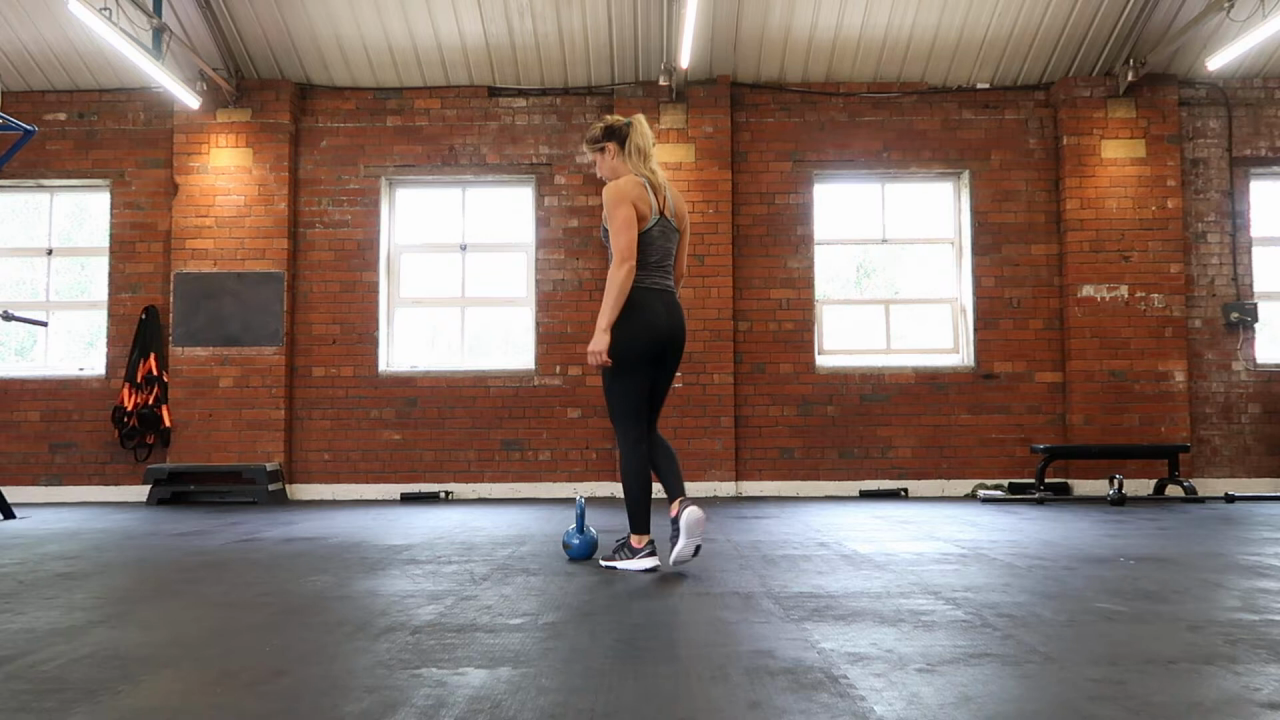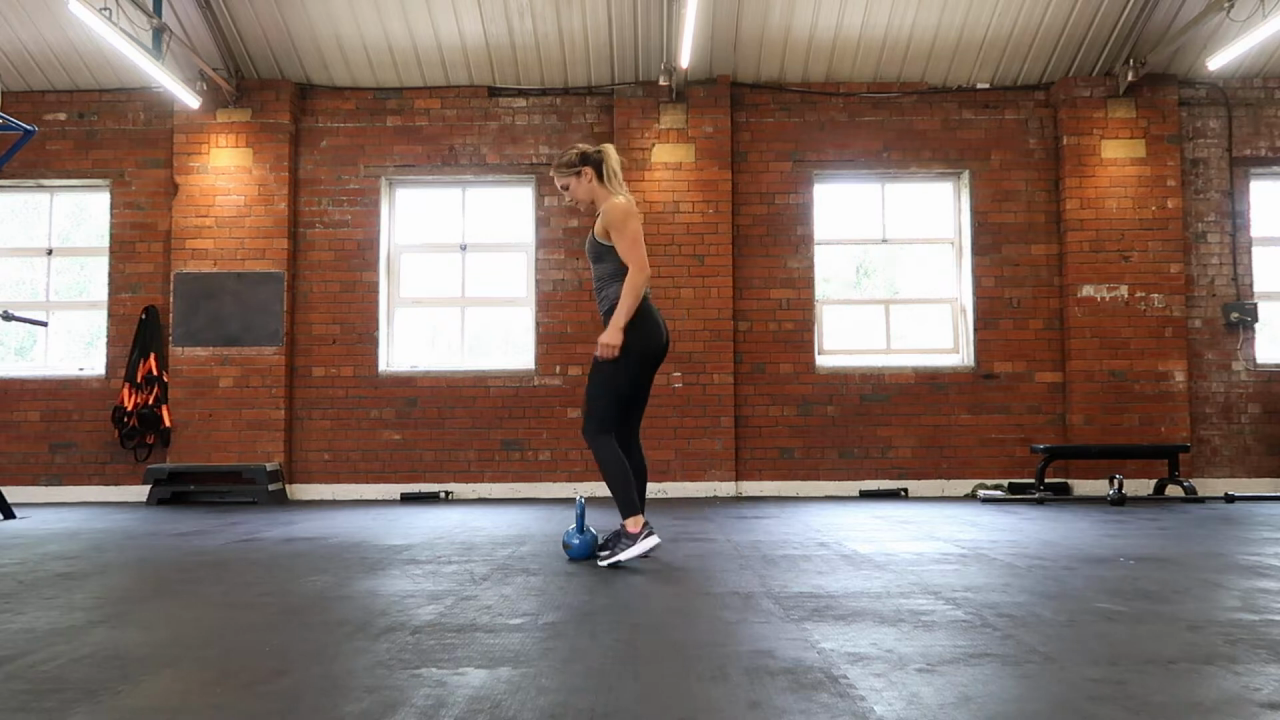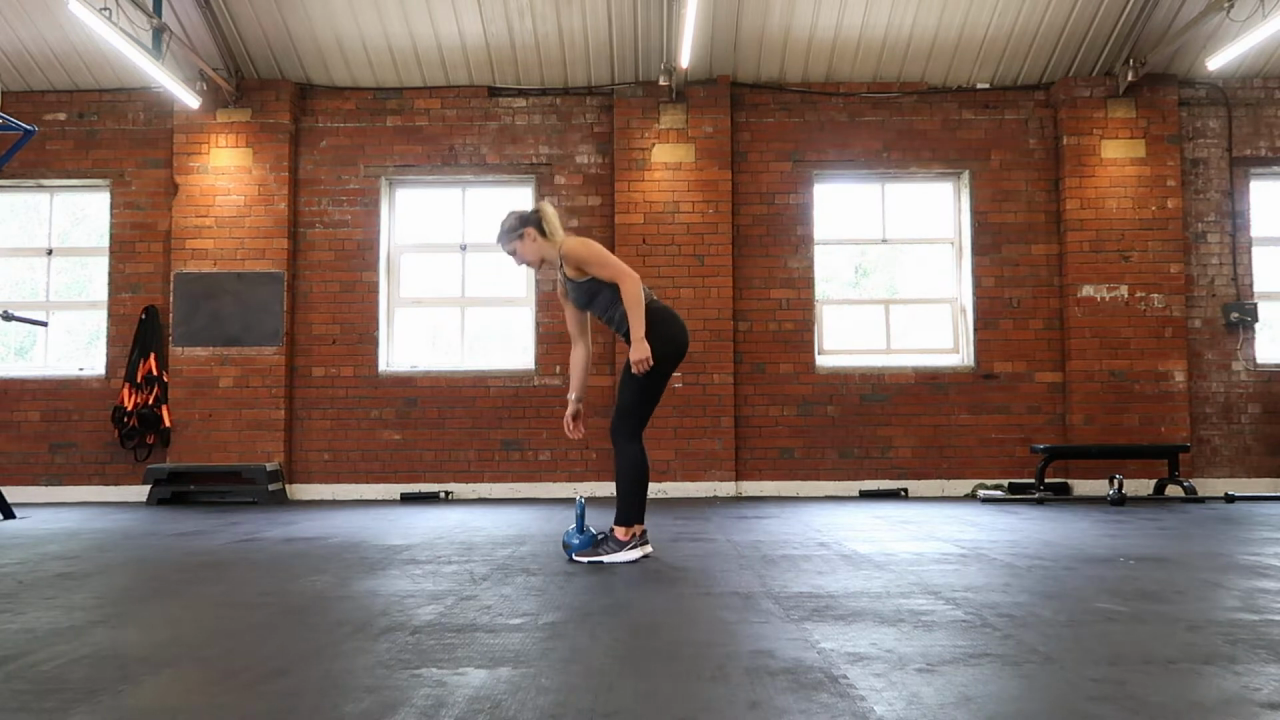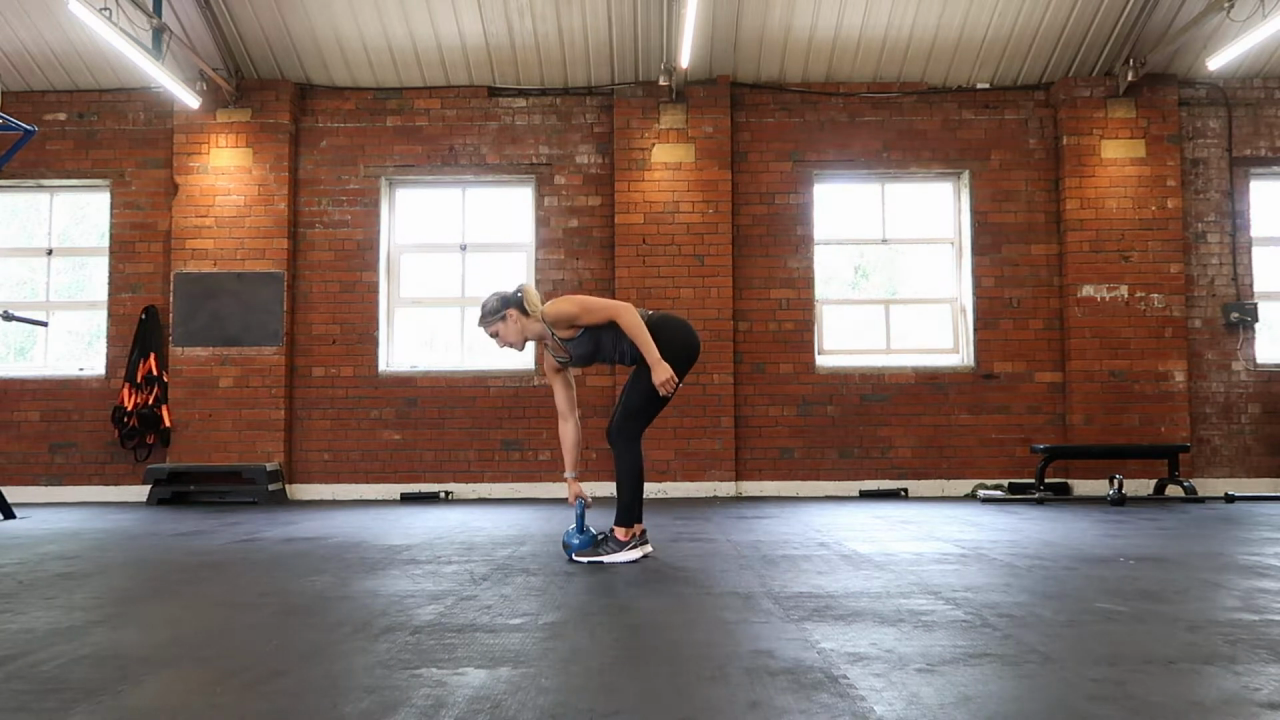
dt=0.5s
person 1, frame 1
left shoulder: (620, 190)
right shoulder: (671, 196)
left elbow: (625, 264)
left wrist: (602, 330)
left hip: (636, 318)
right hip: (670, 318)
left knee: (628, 431)
right knee: (646, 427)
left ankle: (640, 544)
right ankle: (681, 506)
person 1, frame 2
left shoulder: (615, 208)
right shoulder: (616, 212)
left elbow: (640, 272)
left wrist: (615, 327)
left hip: (633, 332)
right hip: (644, 331)
left knee: (598, 430)
right knee: (624, 434)
left ankle: (637, 527)
right ankle: (633, 528)
person 1, frame 3
left shoulder: (571, 249)
right shoulder: (562, 284)
left elbow: (629, 278)
right elbow: (580, 342)
left wrist: (638, 340)
right wrist: (575, 398)
left hip: (658, 333)
right hip: (653, 336)
left knee: (624, 431)
right knee: (627, 432)
left ankle: (625, 537)
right ankle: (635, 531)
person 1, frame 4
left shoulder: (555, 313)
right shoulder: (553, 357)
left elbow: (623, 310)
right elbow: (567, 418)
left wrist: (656, 364)
right wrist: (571, 478)
left hip: (671, 341)
right hip: (656, 351)
left knee: (624, 432)
right knee: (619, 433)
left ankle: (624, 537)
right ankle: (634, 531)
